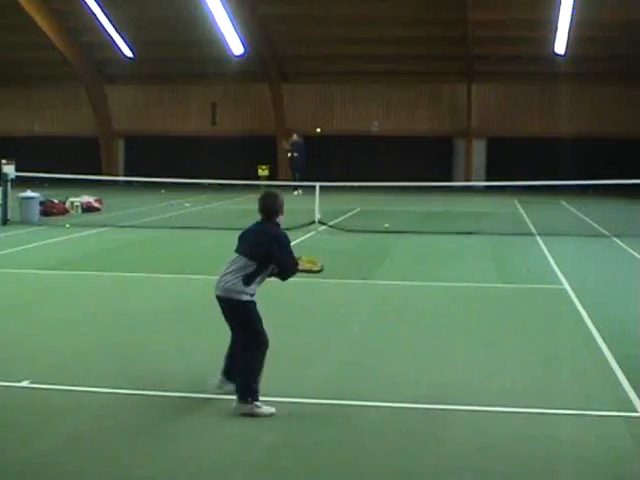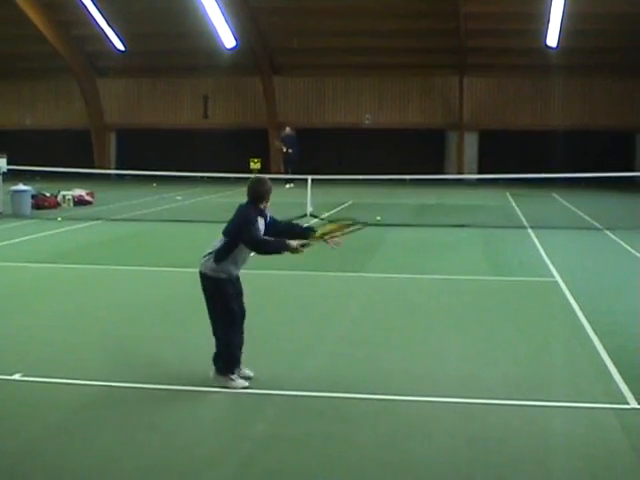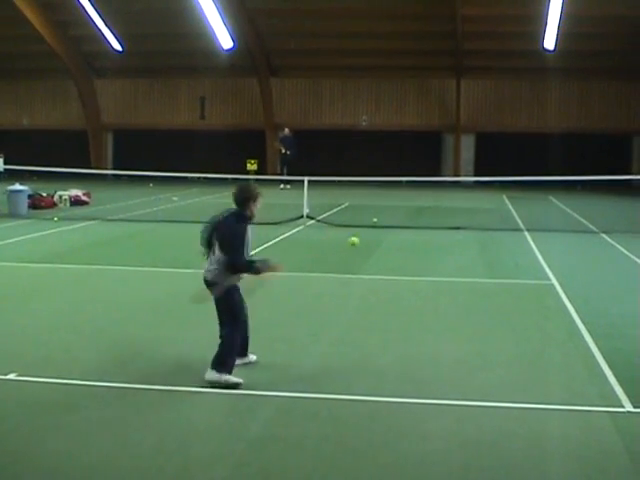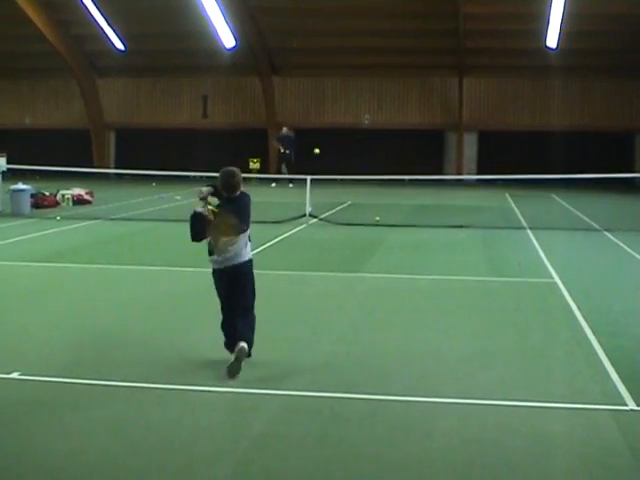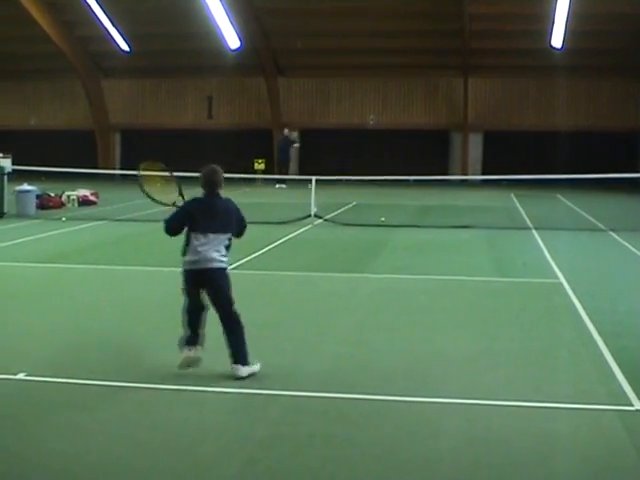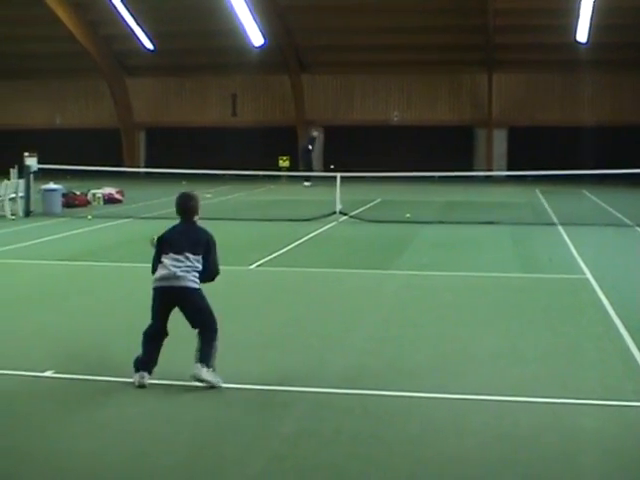
dt=0.4s
person 1, frame 1
left shoulder: (250, 232)
right shoulder: (278, 236)
right elbow: (288, 268)
left wrist: (273, 268)
right wrist: (286, 266)
left hip: (224, 289)
right hip: (238, 294)
left knee: (243, 336)
right knee: (257, 343)
left ankle: (229, 378)
right ankle: (247, 401)
person 1, frame 2
left shoulder: (260, 216)
right shoulder: (246, 216)
left elbow: (285, 228)
right elbow: (256, 244)
left wrist: (316, 233)
right wrist: (287, 245)
left hip: (228, 272)
right hip: (215, 273)
left knee: (237, 316)
right knee: (228, 321)
left ankle: (232, 365)
right ankle: (223, 372)
person 1, frame 3
left shoulder: (228, 217)
right shoulder: (237, 227)
left elbow: (208, 231)
right elbow: (236, 263)
right wrist: (259, 266)
left hip: (222, 277)
right hip: (221, 280)
left knee: (238, 314)
right knee: (235, 322)
left ankle: (240, 353)
right ankle: (219, 371)
person 1, frame 4
left shoulder: (218, 213)
right shoulder: (245, 200)
right elbow: (233, 194)
right wrist: (211, 190)
left hip: (221, 267)
right hip: (242, 264)
left knee: (229, 311)
right knee: (245, 310)
left ankle: (235, 347)
right ankle: (242, 344)
person 1, frame 5
left shoulder: (192, 205)
right shoulder: (230, 207)
left elbow: (171, 229)
right elbow: (240, 231)
left wrist: (180, 213)
left hip: (192, 268)
right hip: (216, 267)
left knee: (194, 309)
right knee: (228, 314)
left ankle: (191, 347)
right ankle: (241, 363)
person 1, frame 6
left shoulder: (165, 236)
right shoulder: (205, 237)
left elbow: (156, 265)
right elbow: (212, 273)
left hip: (161, 285)
right hip: (187, 286)
left knee: (156, 330)
right knee: (208, 327)
left ankle: (142, 372)
right ankle: (203, 367)
